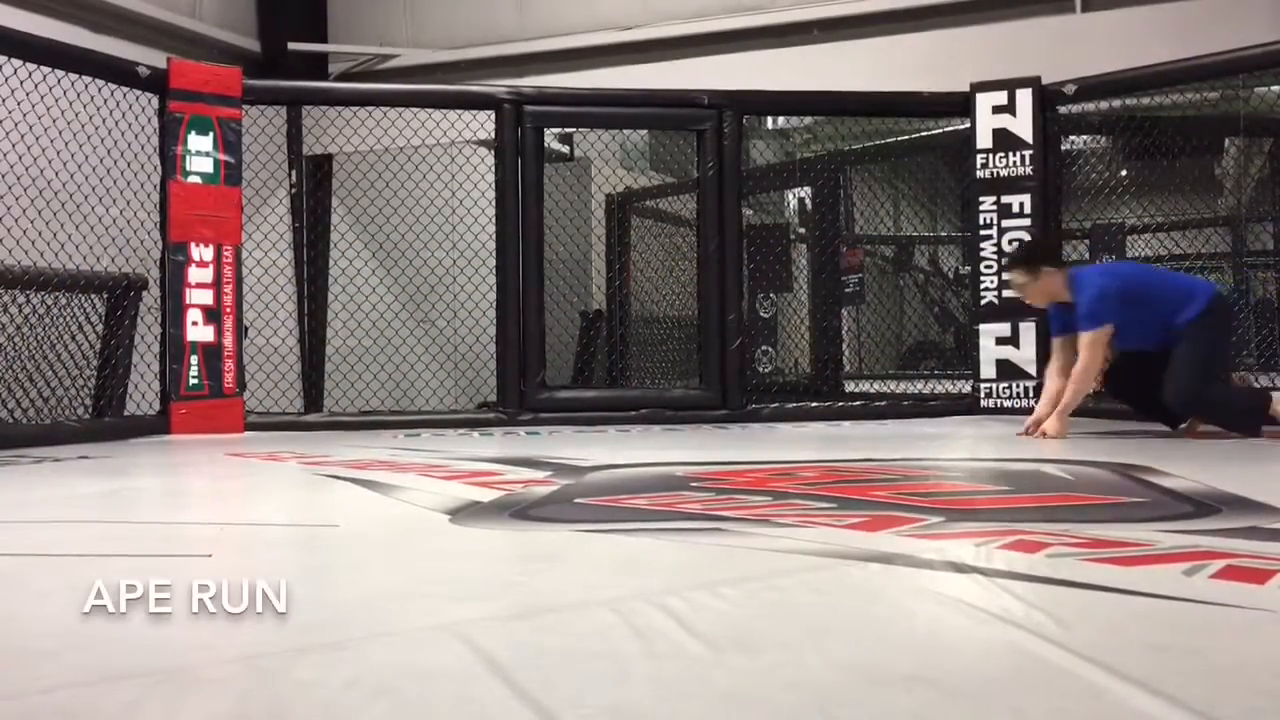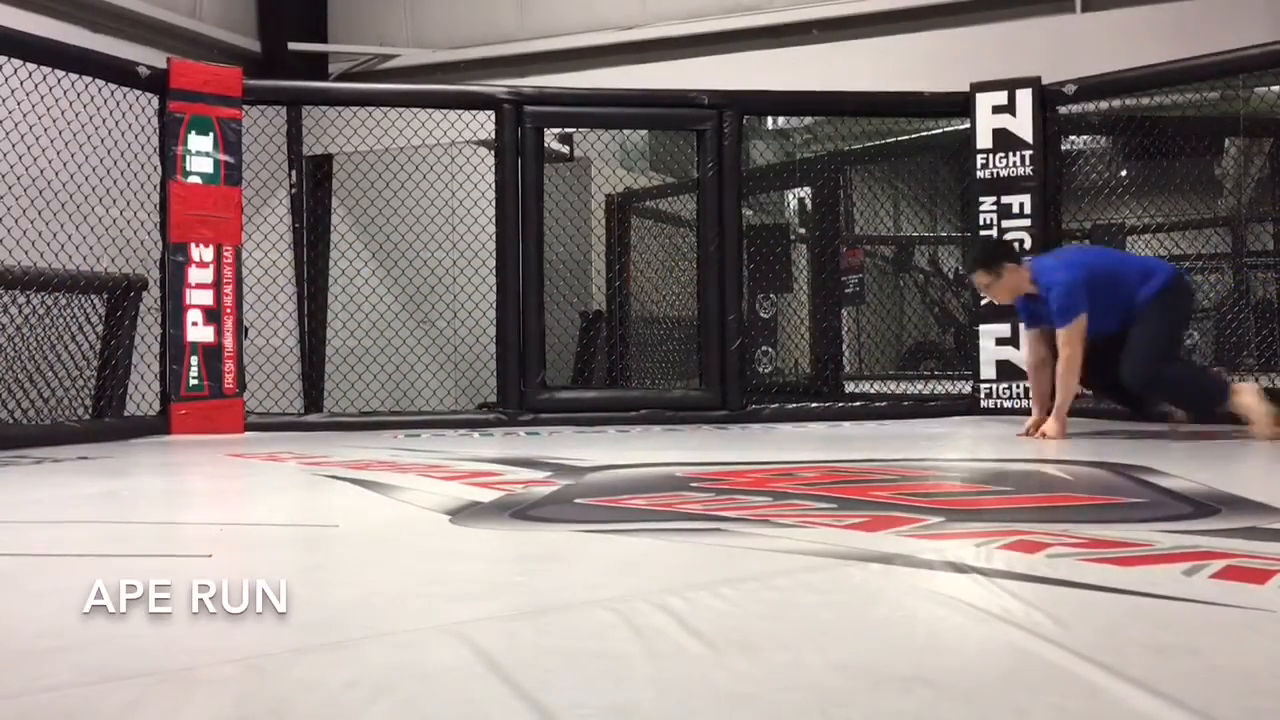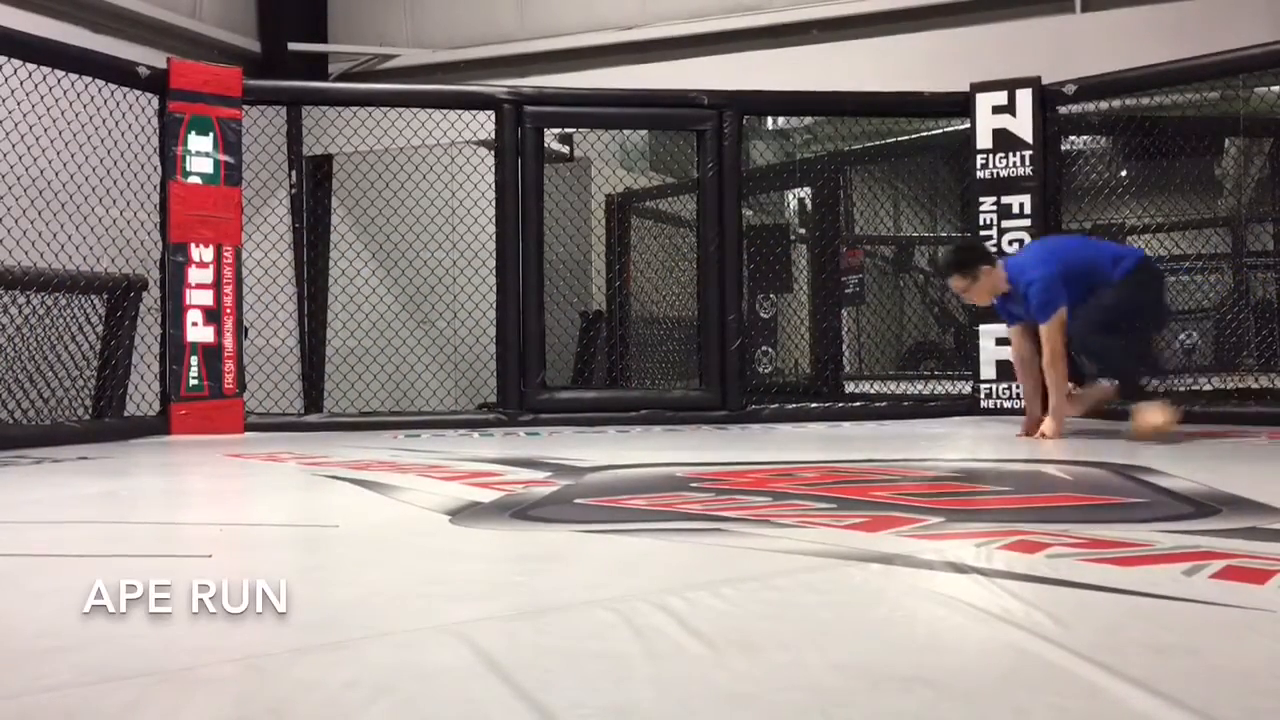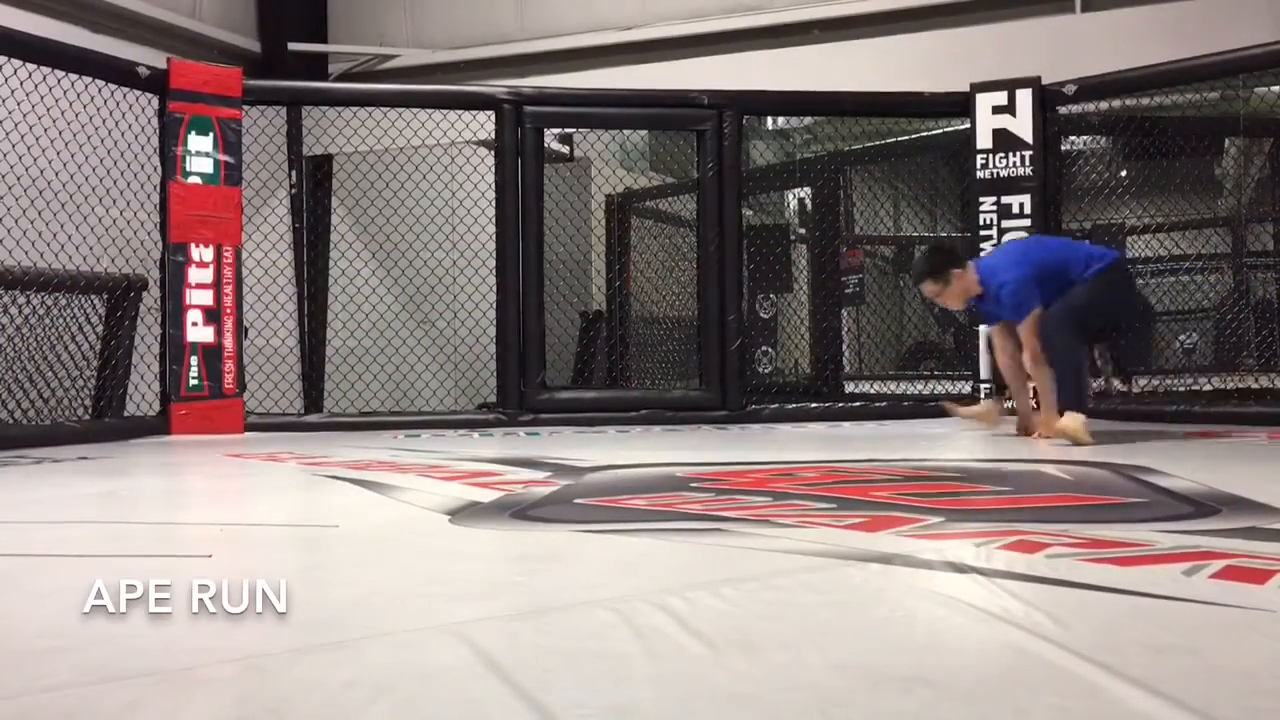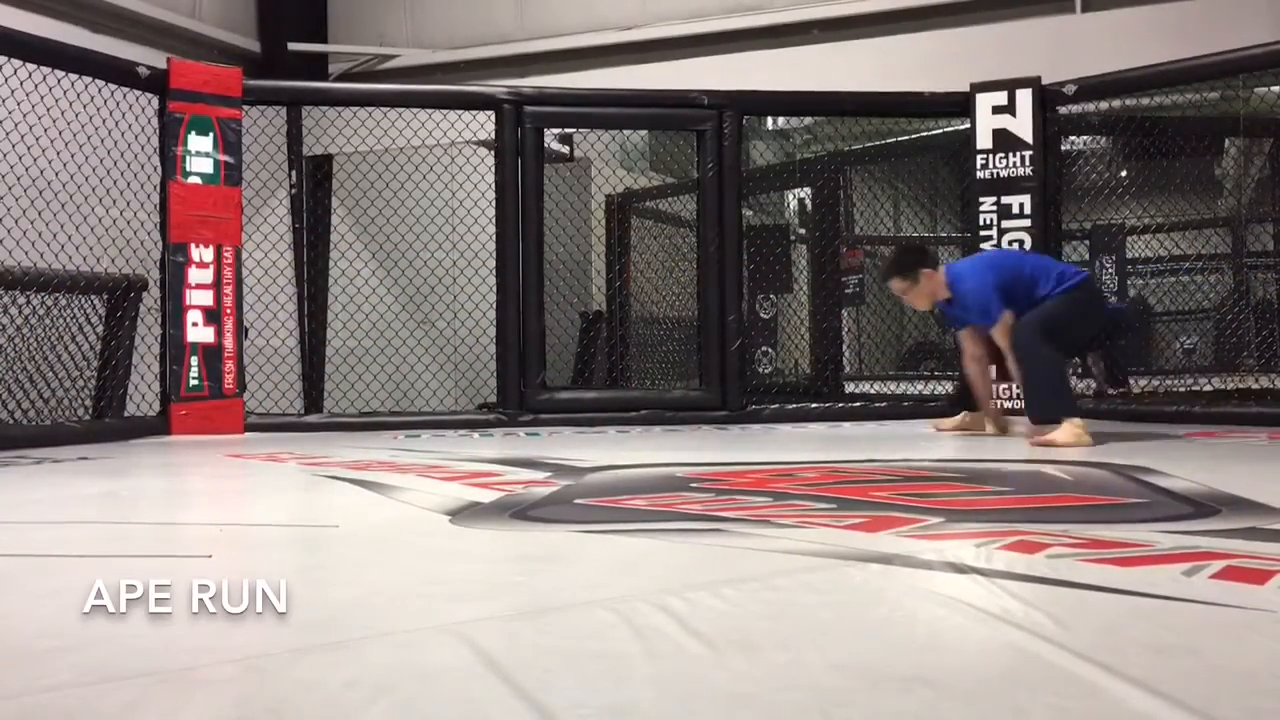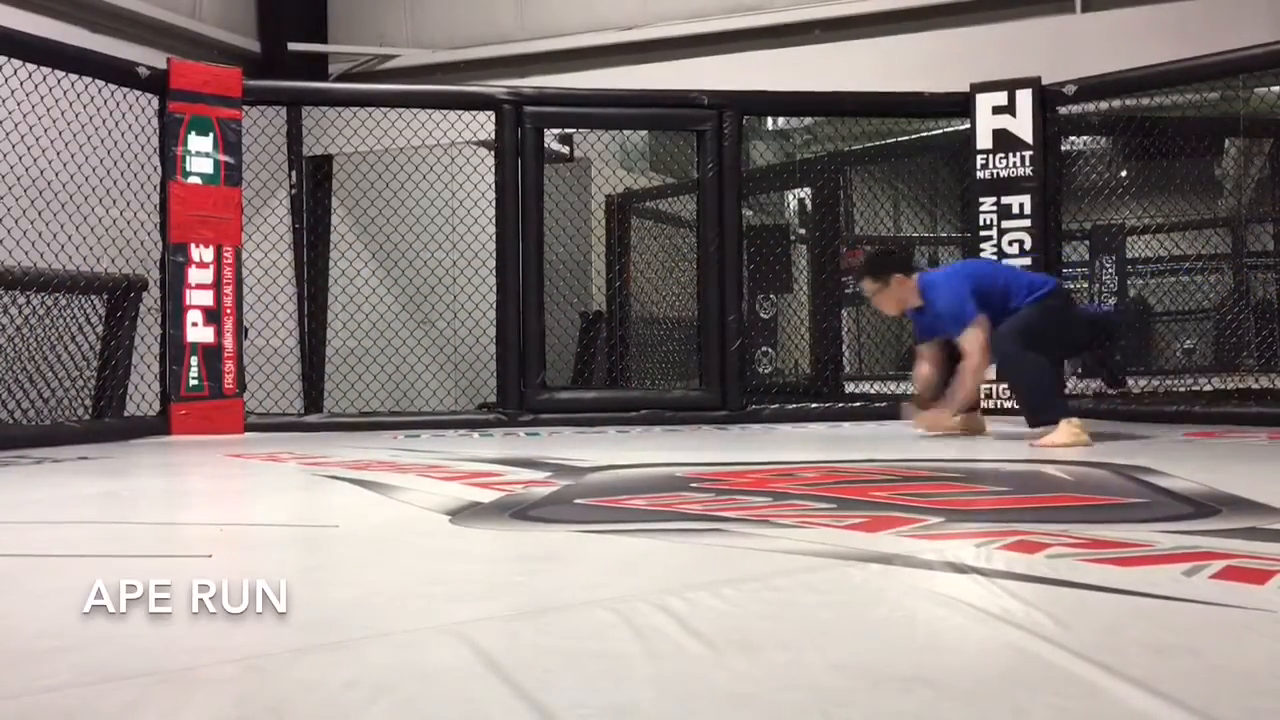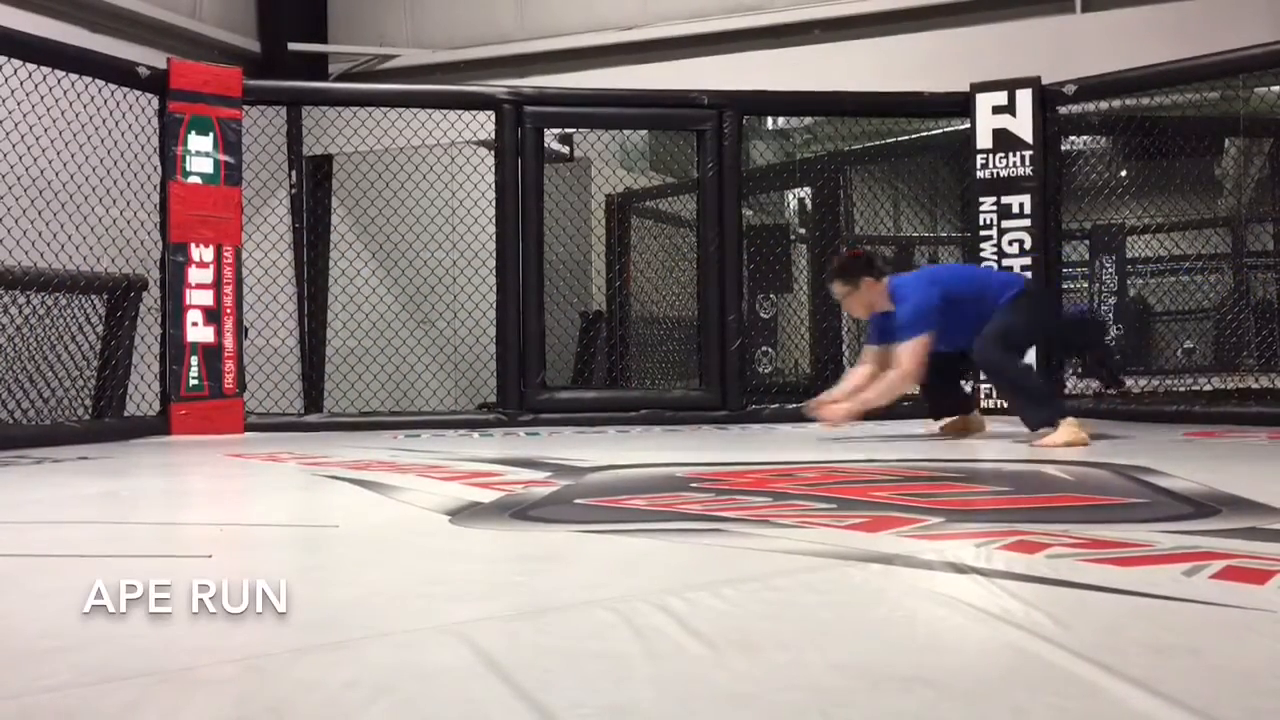
dt=0.1s
person 1, frame 1
left shoulder: (1094, 291)
right shoulder: (1060, 303)
left elbow: (1088, 365)
right elbow: (1060, 365)
left wrist: (1059, 418)
right wrist: (1042, 412)
left hip: (1201, 314)
left knee: (1183, 394)
right knee: (1119, 383)
right ankle: (1192, 416)
person 1, frame 2
left shoulder: (1059, 282)
right shoulder: (1026, 294)
left elbow: (1069, 358)
right elbow: (1037, 359)
left wrist: (1057, 418)
right wrist: (1039, 413)
left hip: (1160, 294)
right hip: (1128, 310)
left knee: (1140, 373)
right knee: (1092, 371)
left ankle: (1236, 395)
person 1, frame 3
left shoulder: (1035, 280)
right shoulder: (1004, 292)
left elbow: (1054, 353)
right elbow: (1023, 354)
left wrist: (1055, 417)
right wrist: (1034, 413)
left hip: (1135, 278)
right hip: (1101, 290)
left knee: (1085, 334)
person 1, frame 4
left shoulder: (1007, 281)
right shoulder: (978, 290)
left elbow: (1033, 352)
right elbow: (1006, 352)
left wrist: (1049, 413)
right wrist: (1024, 411)
left hip: (1107, 278)
left knee: (1053, 327)
left ankle: (1072, 415)
person 1, frame 5
left shoulder: (974, 286)
right shoulder: (947, 293)
left elbow: (1012, 350)
right elbow: (973, 356)
right wrist: (984, 409)
left hip: (1076, 296)
left knee: (1025, 337)
right knee: (971, 347)
left ankle: (1070, 425)
right ankle: (975, 416)
person 1, frame 6
left shoulder: (947, 295)
right shoulder: (919, 307)
left elbow: (978, 359)
right elbow: (929, 364)
left wrist: (944, 411)
left hip: (1050, 304)
right hip: (1017, 316)
left knee: (1005, 344)
right knee: (949, 354)
left ankle: (1065, 426)
right ankle: (969, 418)
person 1, frame 7
left shoulder: (915, 301)
right shoulder: (880, 309)
left elbow: (908, 375)
right elbow: (868, 367)
left wrist: (851, 407)
right wrist: (835, 400)
left hip: (1019, 303)
right hip: (984, 316)
left knee: (987, 353)
right knee: (936, 369)
left ankle: (1064, 425)
right ankle: (965, 417)
